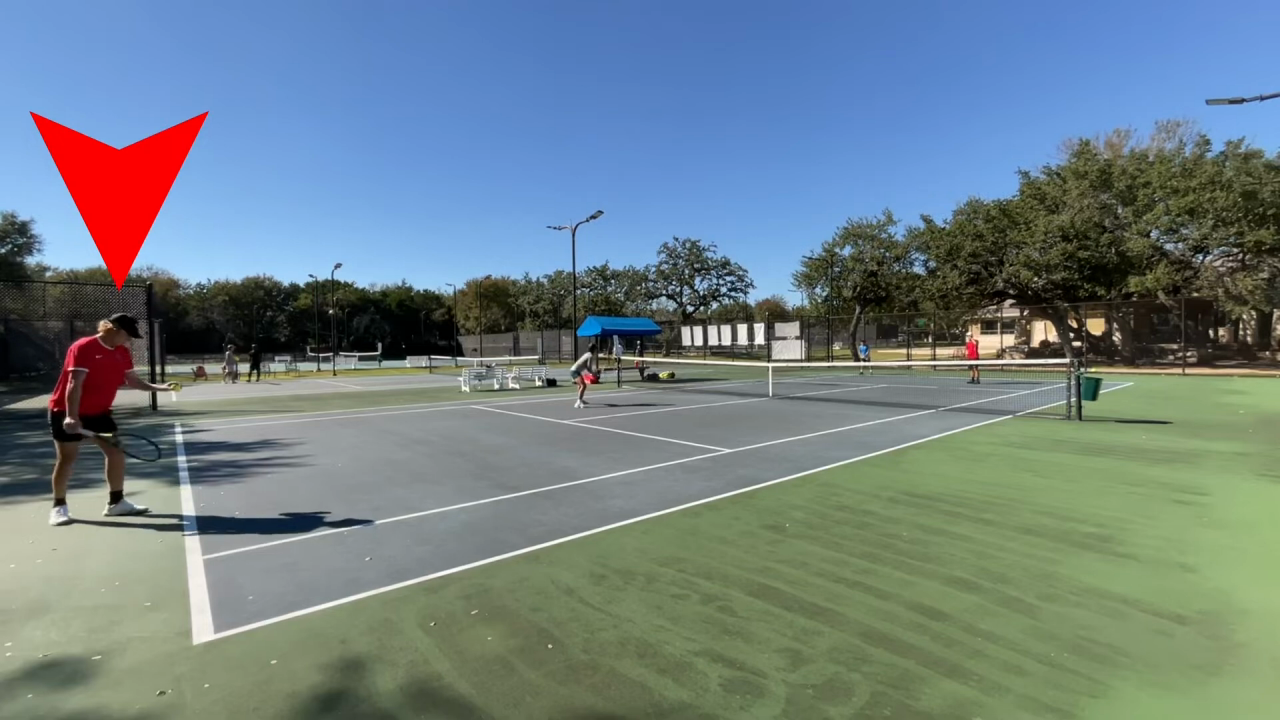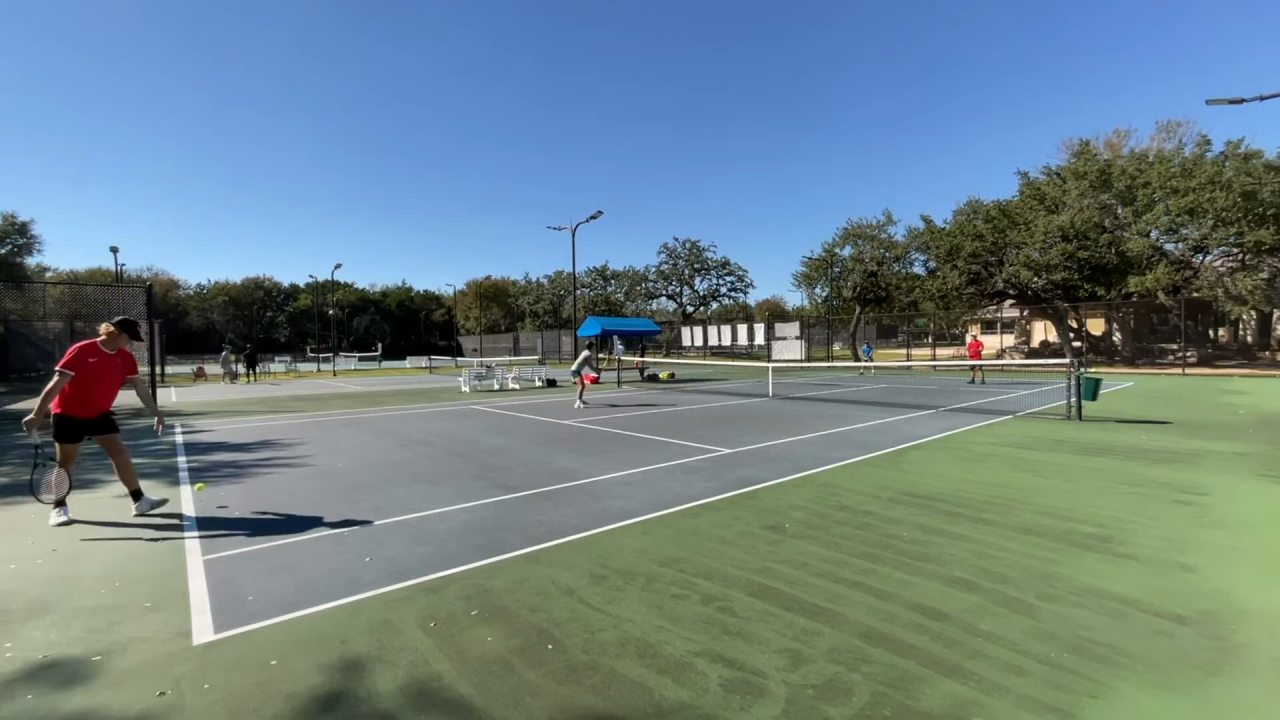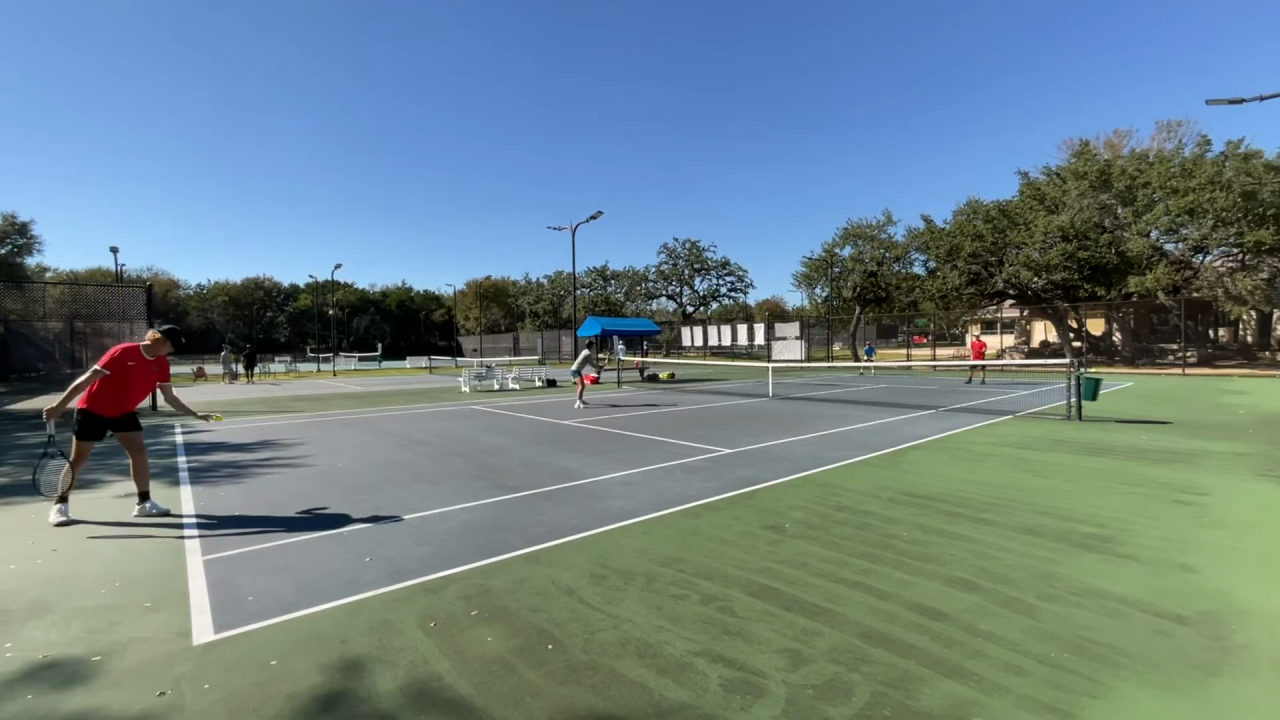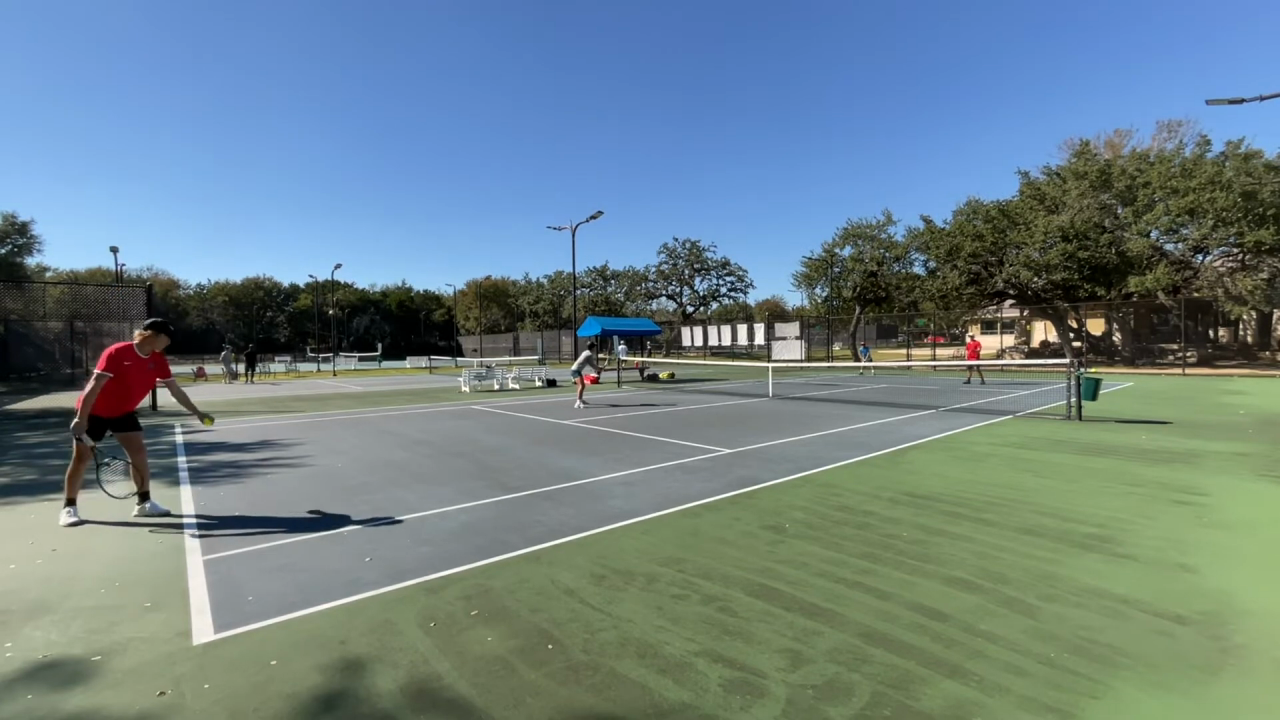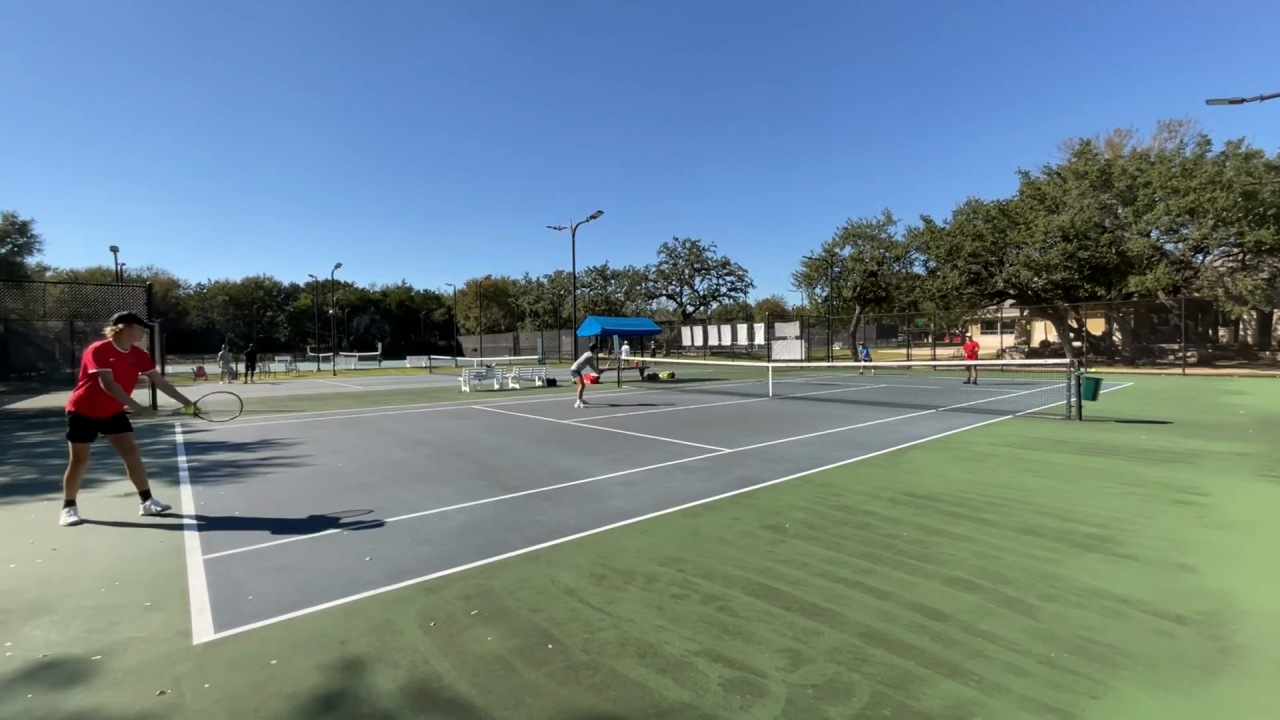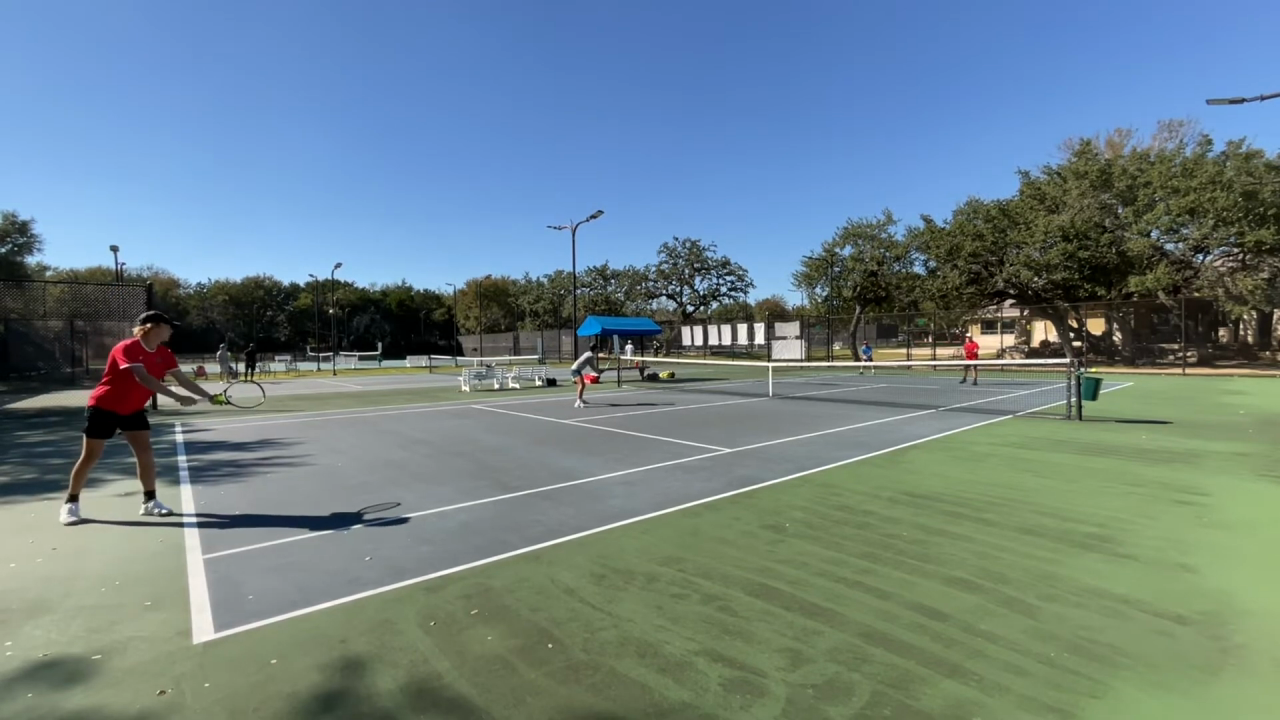
dt=0.4s
person 1, frame 1
left shoulder: (121, 352)
right shoulder: (83, 348)
left elbow: (132, 380)
right elbow: (75, 384)
left wrist: (158, 387)
right wrist: (71, 416)
left hip: (98, 412)
right hip: (66, 412)
left knee: (117, 452)
right knee: (66, 459)
left ankle: (116, 502)
right ankle: (59, 507)
person 1, frame 2
left shoulder: (126, 358)
right shoulder: (81, 351)
left elbow: (141, 389)
right elbow: (57, 384)
left wrist: (157, 414)
right wrist: (37, 414)
left hip: (100, 415)
right hip: (69, 415)
left knee: (120, 454)
right knee: (65, 462)
left ankle: (140, 501)
right ankle: (59, 508)
person 1, frame 3
left shoulder: (161, 365)
right shoulder: (123, 353)
left elbow: (170, 397)
right elbow: (89, 378)
left wrist: (195, 414)
right wrist: (59, 406)
left hip: (124, 412)
right hip: (93, 411)
left knee: (140, 452)
right knee: (79, 458)
left ankle: (144, 503)
right ankle: (60, 505)
person 1, frame 4
left shoulder: (158, 360)
right shoulder: (117, 353)
left elbow: (176, 391)
right elbow: (95, 385)
left wrist: (197, 413)
right wrist: (81, 418)
left hip: (123, 413)
right hip: (94, 412)
left knee: (139, 453)
right knee: (81, 459)
left ankle: (144, 503)
right ankle: (69, 507)
person 1, frame 5
left shoulder: (139, 355)
right shoulder: (98, 350)
left elbow: (160, 382)
right elbow: (108, 383)
left wrist: (186, 402)
right wrist: (135, 406)
left hip: (113, 413)
right hip: (83, 412)
left knee: (132, 454)
right knee: (79, 461)
left ankle: (147, 501)
right ankle: (68, 507)
person 1, frame 6
left shoulder: (164, 354)
right shoulder: (127, 348)
left elbow: (183, 380)
right elbow: (144, 378)
left wrist: (209, 397)
right wrist: (178, 398)
left hip: (133, 409)
right hip: (104, 407)
left knee: (145, 453)
right knee: (90, 456)
left ankle: (150, 502)
right ankle: (71, 503)
